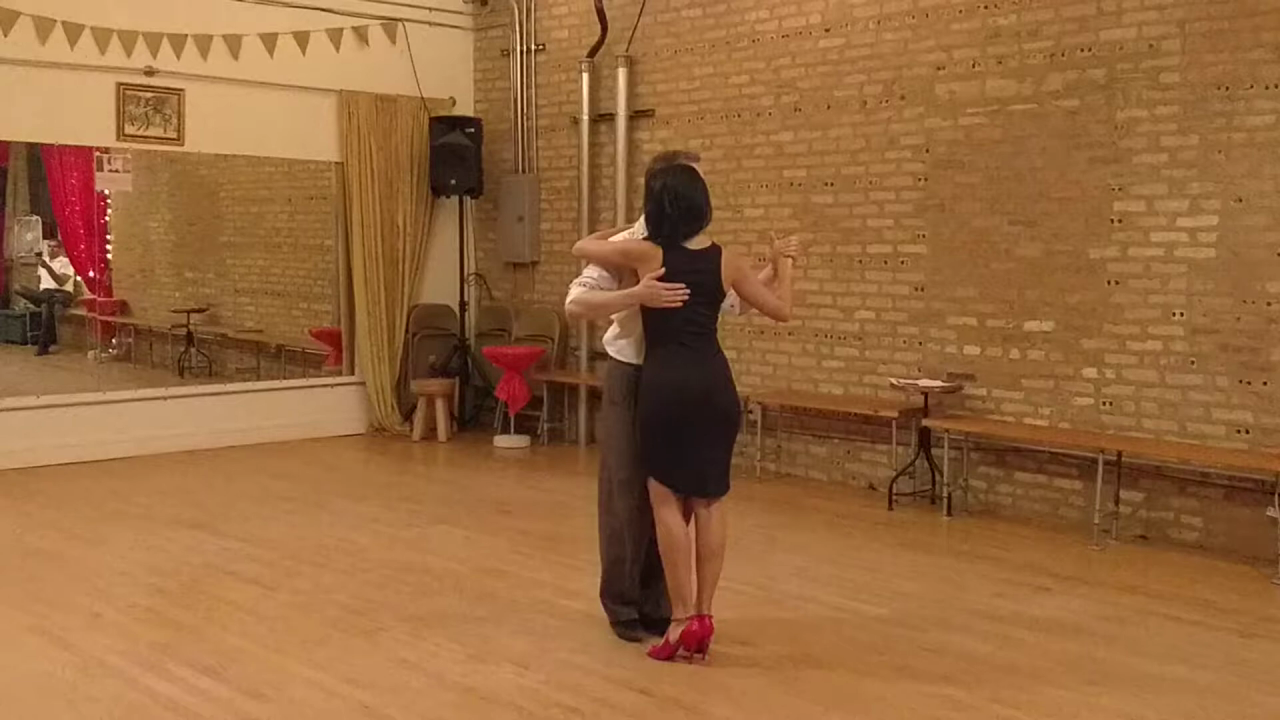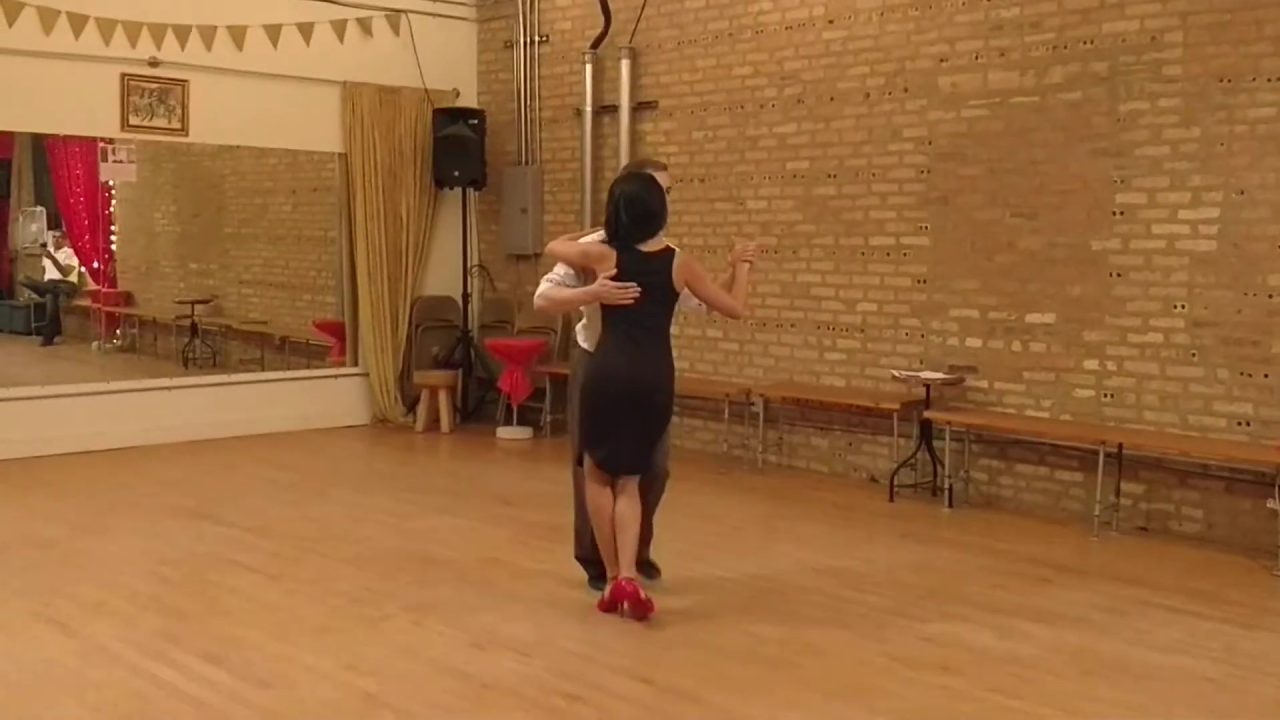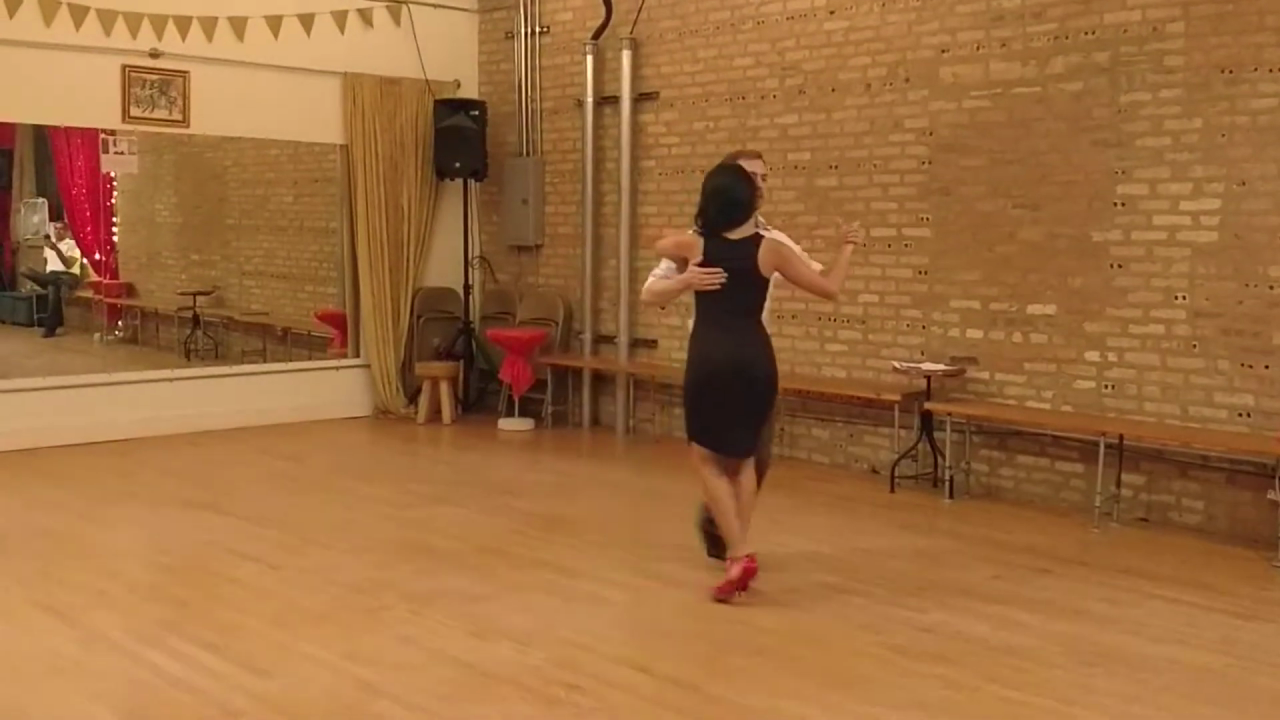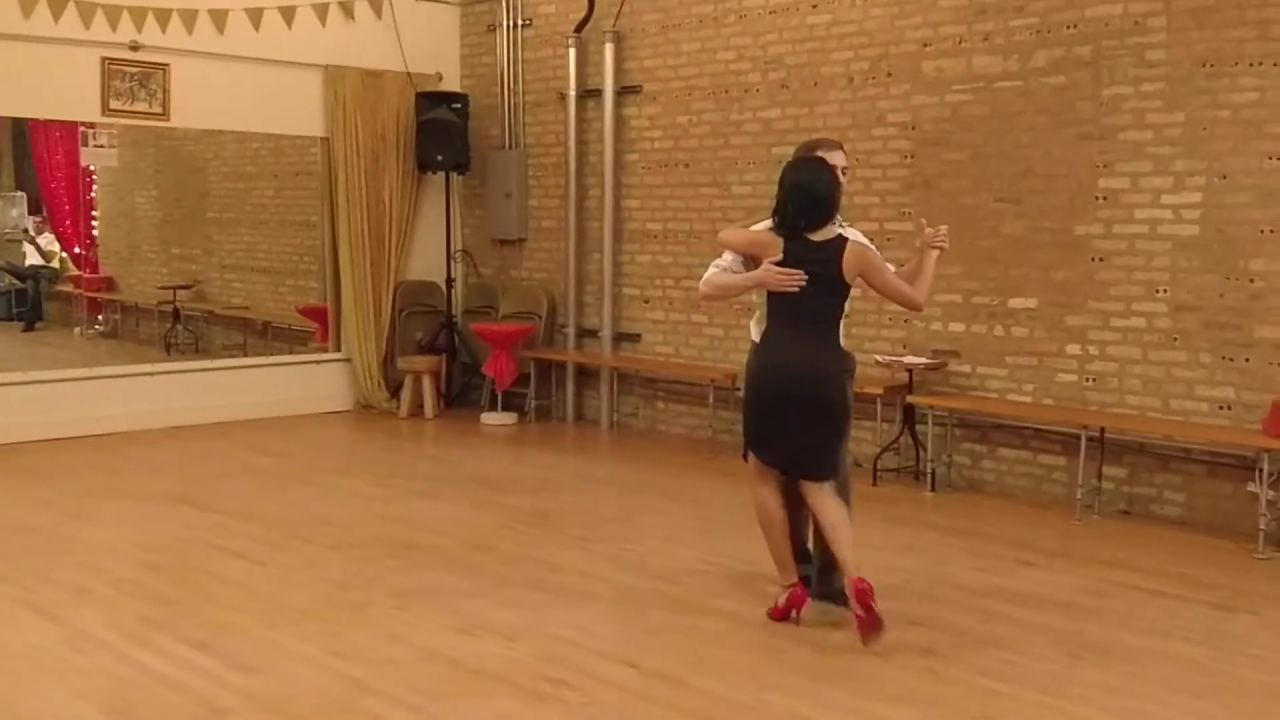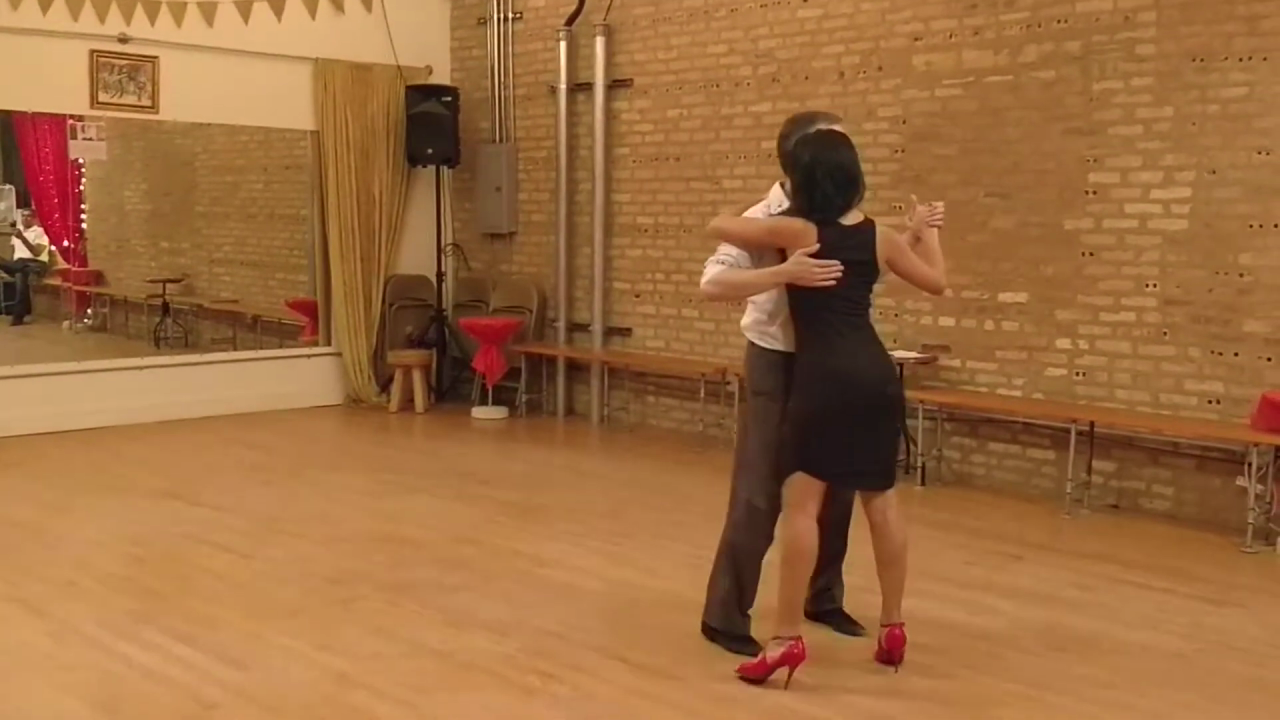
dt=1s
person 1, frame 1
left shoulder: (645, 254)
right shoulder: (724, 260)
left elbow: (582, 247)
right elbow: (781, 309)
left wrist: (619, 234)
right wrist: (785, 263)
left hip: (666, 383)
right hip: (715, 385)
left knee: (667, 500)
right knee: (709, 502)
left ankle: (682, 618)
right ankle: (703, 616)
person 1, frame 2
left shoulder: (603, 256)
right shoulder: (679, 263)
left elbow: (554, 247)
right elbow: (735, 308)
left wrist: (591, 235)
right wrist: (743, 266)
left hip: (608, 372)
right hip: (654, 377)
left knee: (597, 477)
right knee: (627, 482)
left ankle: (615, 580)
right ankle: (630, 574)
person 1, frame 3
left shoulder: (694, 246)
right shoulder: (770, 249)
left elbow: (660, 244)
right elbow: (830, 288)
right wrist: (848, 245)
left hip: (709, 358)
right hip: (754, 359)
left knee: (709, 463)
right knee: (743, 461)
left ankle: (739, 556)
right ankle: (740, 558)
person 1, frame 4
left shoulder: (771, 245)
right shoulder: (853, 253)
left elbow: (724, 236)
right elbow: (915, 299)
right wrist: (931, 252)
left hip: (774, 369)
right hip: (824, 374)
left knee: (766, 479)
right knee: (820, 487)
left ankle: (791, 585)
right ankle: (855, 581)
person 1, frame 5
left shoulder: (795, 231)
right shoulder: (878, 235)
left elbow: (718, 227)
right elbow: (936, 280)
left wrist: (744, 213)
right wrist: (926, 231)
left hip: (826, 377)
right hip: (876, 374)
left knee: (799, 503)
right knee: (881, 501)
left ankle: (788, 637)
right ankle: (893, 626)
person 2, frame 1
right shoulder: (624, 248)
left elbow: (735, 302)
right elbow: (575, 304)
left wrist: (773, 267)
right wrist: (637, 295)
right hip: (631, 380)
right knee: (626, 495)
left ankle: (657, 605)
right ankle: (622, 604)
person 2, frame 2
right shoulder: (592, 249)
left elbow: (704, 301)
right elbow: (543, 298)
left wrist: (734, 270)
right wrist: (593, 293)
left knee: (653, 467)
left ankle: (635, 549)
right ankle: (596, 563)
person 2, frame 3
left shoulder: (775, 241)
right elbow: (649, 293)
right wrist: (686, 281)
left knee: (757, 455)
left ankle: (724, 535)
right ankle: (716, 521)
person 2, frame 4
left shoulder: (851, 241)
right shoulder: (766, 236)
right elbow: (709, 286)
left wrist: (924, 254)
right wrist: (758, 279)
left knee: (833, 471)
left ankle: (831, 574)
right ankle: (799, 568)
person 2, frame 5
right shoulder: (763, 222)
right elbow: (712, 284)
right wrist: (785, 273)
right hip: (776, 366)
left knee: (835, 491)
right knee: (759, 494)
left ankle: (824, 598)
right ankle: (725, 615)
